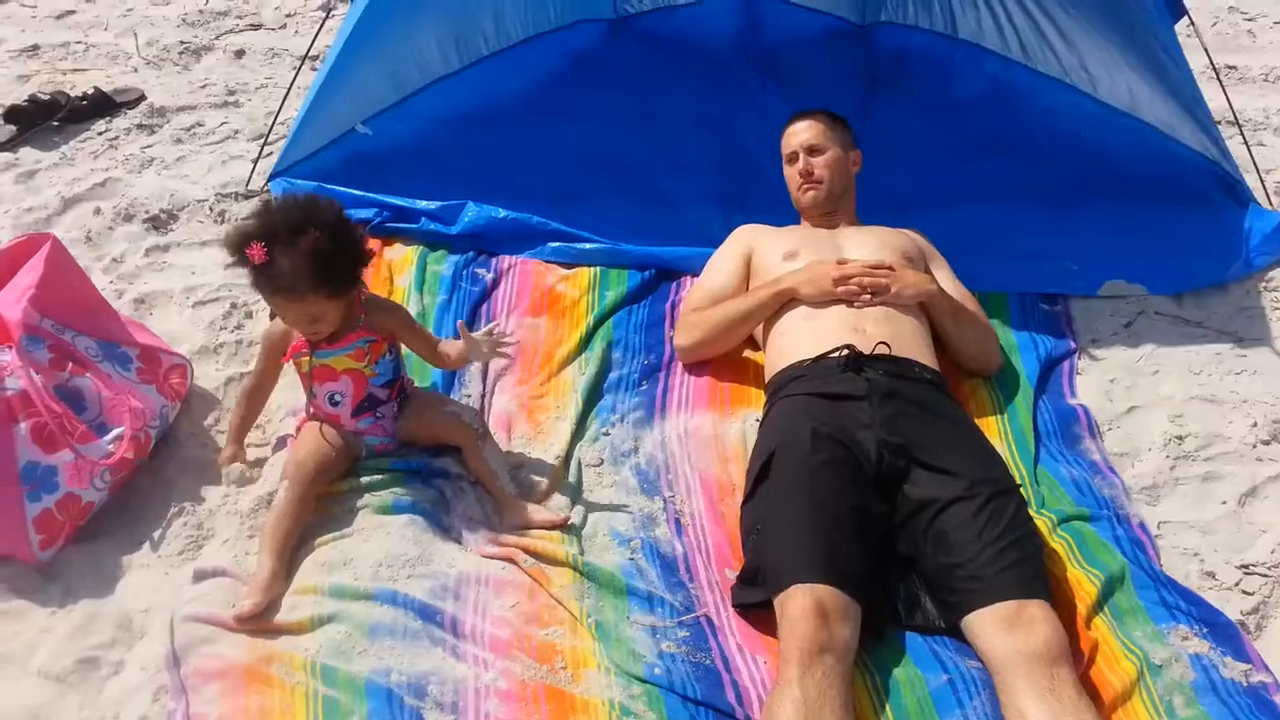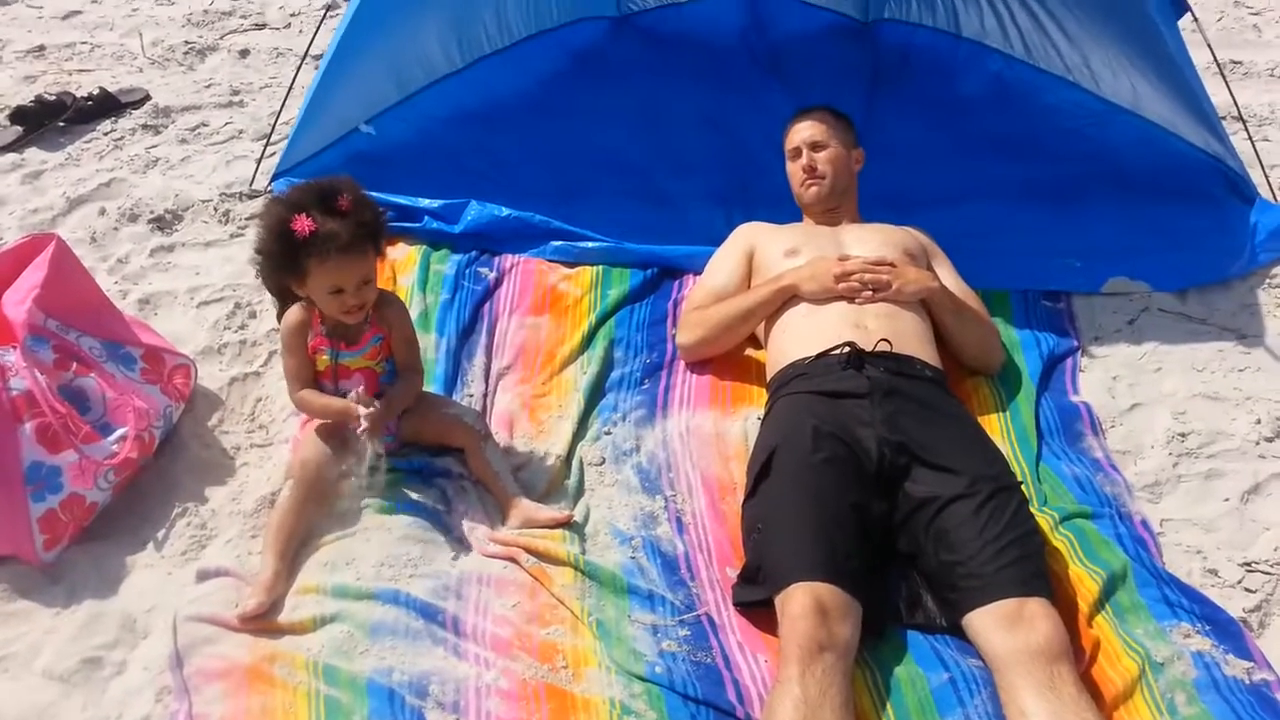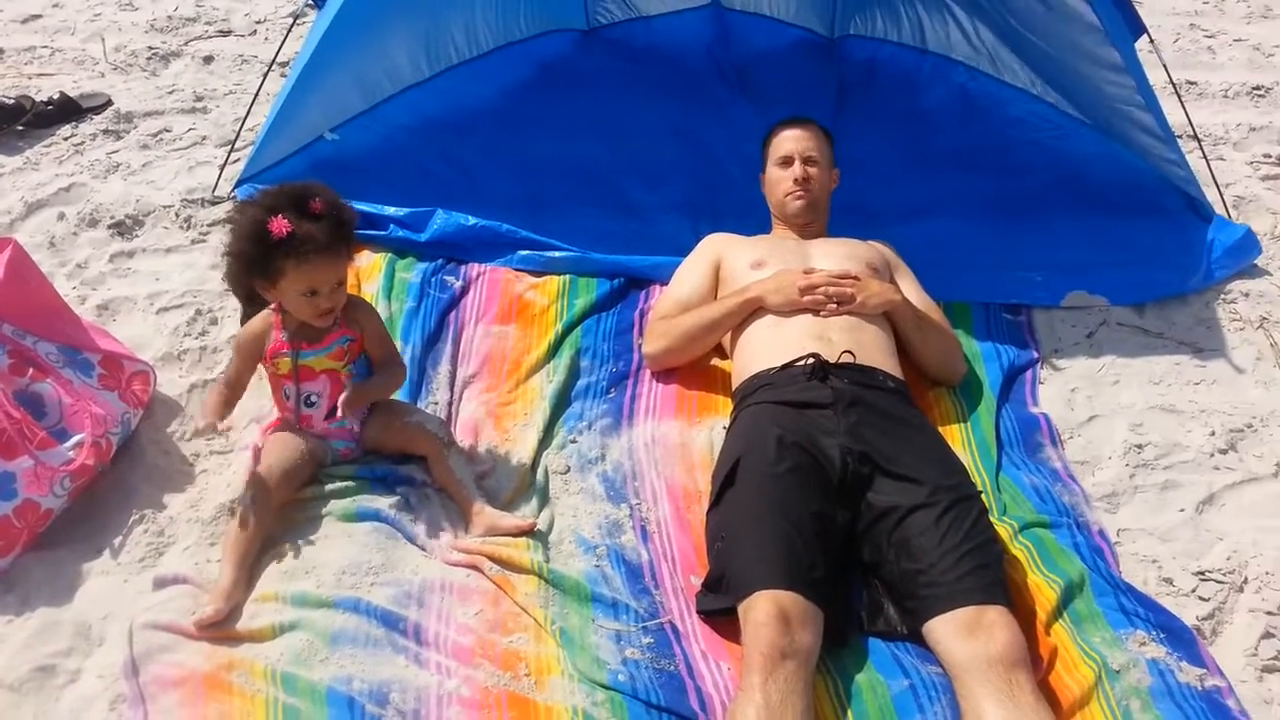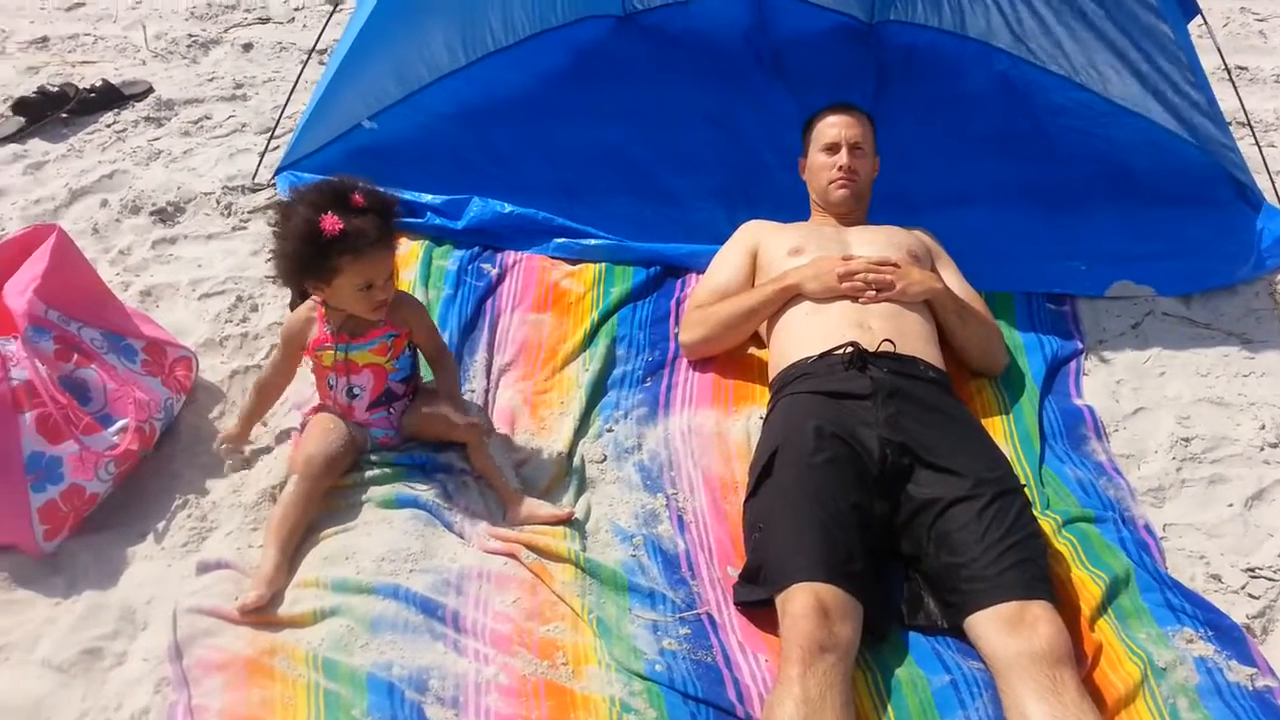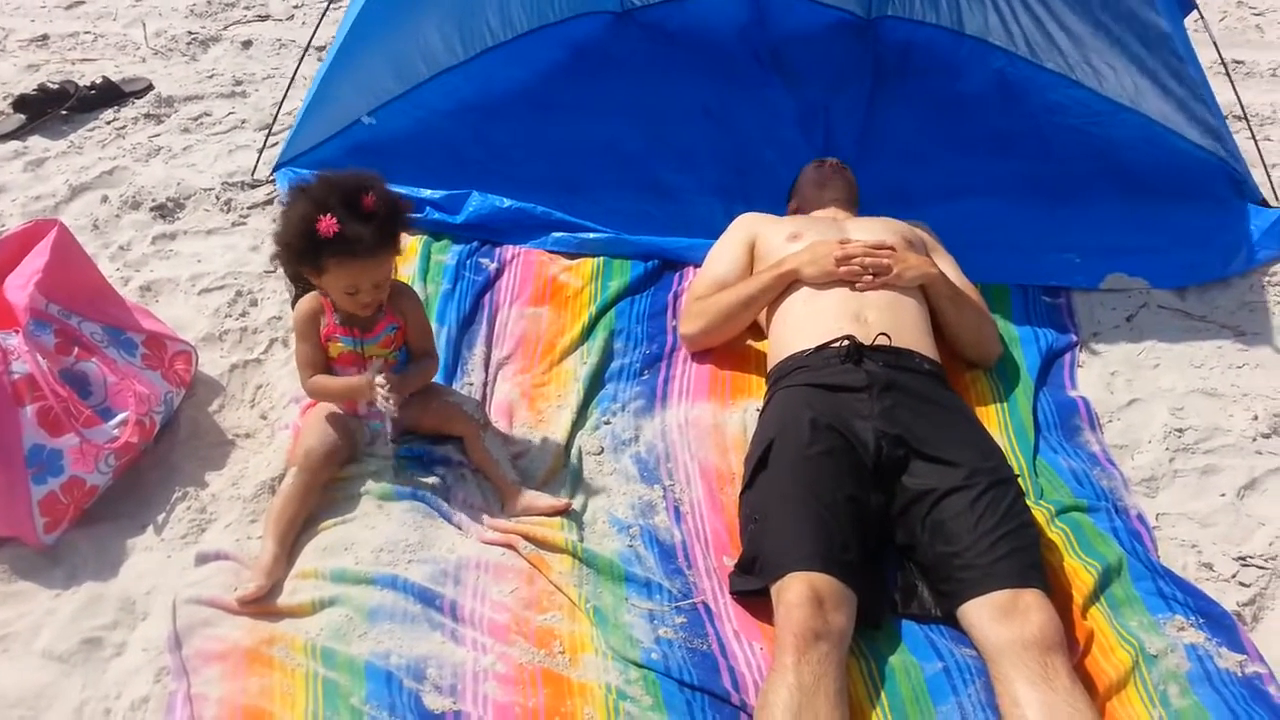
dt=1s
person 1, frame 1
left shoulder: (910, 242)
right shoulder: (755, 239)
left elbow: (987, 356)
right elbow: (688, 337)
left wrist: (927, 292)
right wrist: (791, 286)
left hip: (926, 410)
right hip: (812, 407)
left knee: (1034, 640)
right knee: (813, 632)
person 1, frame 2
left shoulder: (912, 240)
right shoulder: (757, 237)
left elbow: (989, 354)
right elbow: (691, 335)
left wrist: (928, 289)
right wrist: (792, 283)
left hip: (928, 408)
right hip: (814, 405)
left knee: (1035, 638)
right knee: (813, 631)
person 1, frame 3
left shoulder: (876, 253)
right shoulder: (724, 247)
left elbow: (951, 365)
right elbow: (657, 345)
left wrist: (891, 302)
right wrist: (758, 295)
left hip: (892, 419)
right hip: (779, 416)
left knee: (993, 646)
right knee: (776, 636)
person 1, frame 4
left shoulder: (917, 241)
right shoulder: (761, 235)
left elbow: (992, 357)
right elbow: (693, 334)
left wrist: (932, 290)
right wrist: (796, 283)
left hip: (931, 409)
right hip: (816, 406)
left knee: (1038, 642)
right knee: (815, 633)
person 1, frame 5
left shoulder: (912, 234)
right shoulder: (759, 226)
left elbow: (987, 347)
right elbow: (693, 326)
left wrist: (929, 277)
right wrist: (793, 269)
left hip: (926, 399)
right hip: (812, 395)
left knee: (1030, 628)
right knee: (808, 620)
person 2, frame 1
left shoulder: (380, 314)
right shoulder: (282, 333)
left elbow: (435, 351)
right elbow: (258, 386)
left wrist: (467, 350)
right wrist: (234, 443)
left hip: (398, 410)
right hip: (333, 428)
left knee: (468, 428)
right knee: (296, 477)
left ankle: (511, 503)
right ankle: (269, 572)
person 2, frame 2
left shoulder: (389, 309)
right shoulder: (297, 324)
left elbow: (412, 375)
right elbow: (301, 393)
left wrist: (384, 410)
right wrist: (351, 410)
left hip: (397, 410)
right hip: (335, 422)
left knee: (469, 425)
right knee: (304, 474)
left ankle: (514, 503)
right ankle: (272, 572)
person 2, frame 3
left shoulder: (358, 314)
right shoulder: (260, 332)
left elbow: (394, 369)
right elbow: (230, 383)
left wrist: (365, 391)
right wrist: (210, 416)
left hip: (366, 418)
right hip: (301, 433)
left knee: (432, 435)
right knee: (264, 481)
left ankle: (477, 511)
right ankle: (231, 581)
person 2, frame 4
left shoulder: (406, 310)
right shoulder: (304, 323)
left elbow: (440, 356)
right elbow: (274, 378)
left wrist: (450, 398)
right wrist: (242, 428)
left hip: (408, 407)
right hip: (343, 419)
left knee: (474, 426)
right knee: (307, 468)
left ankle: (515, 501)
right ankle: (272, 565)
person 2, frame 5
left shoulder: (403, 300)
right shoulder: (310, 312)
left elbow: (428, 360)
right elbow: (313, 382)
left wrist: (400, 383)
right wrist: (363, 384)
left hip: (404, 398)
right hip: (341, 407)
left knee: (472, 416)
right knee: (305, 462)
left ankle: (513, 493)
right ankle: (271, 556)
